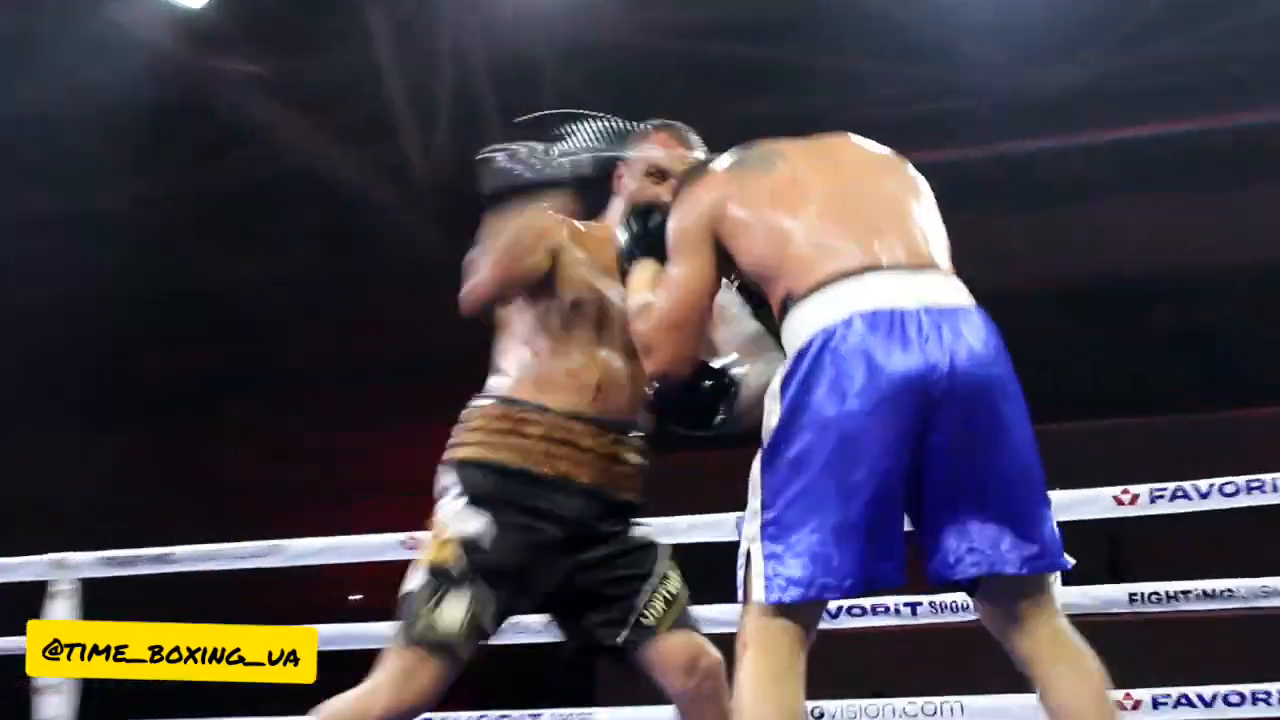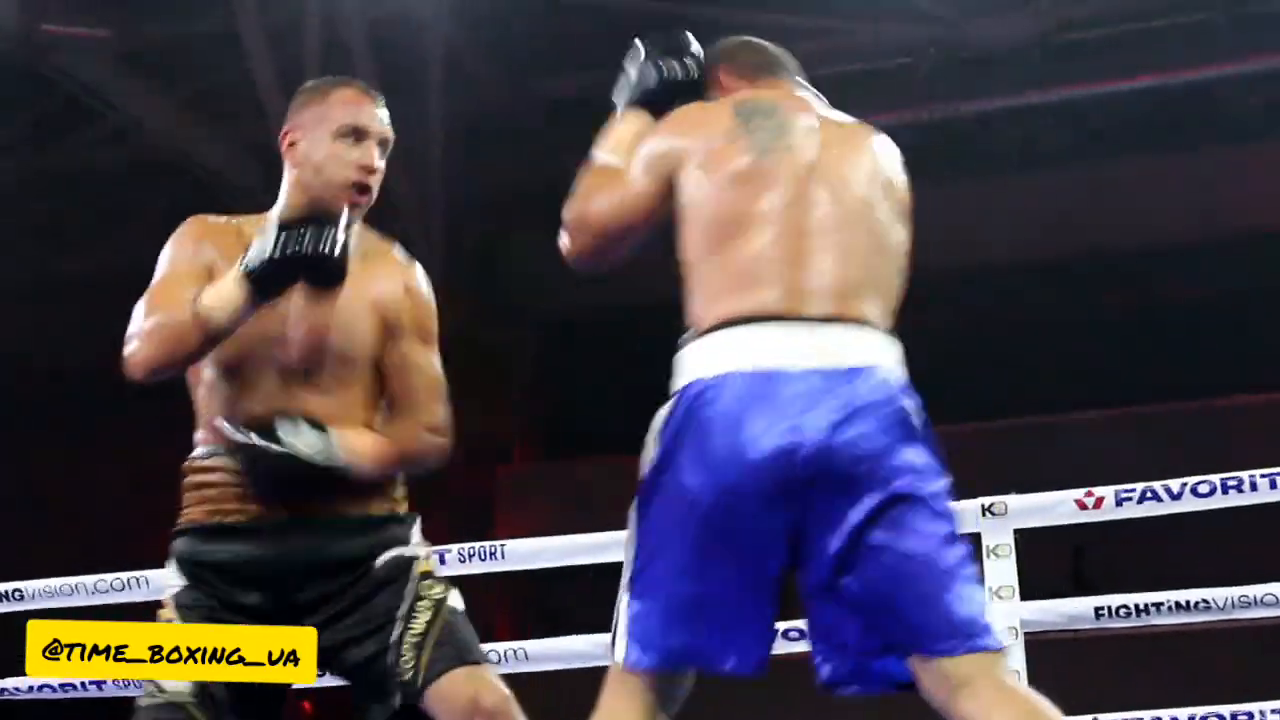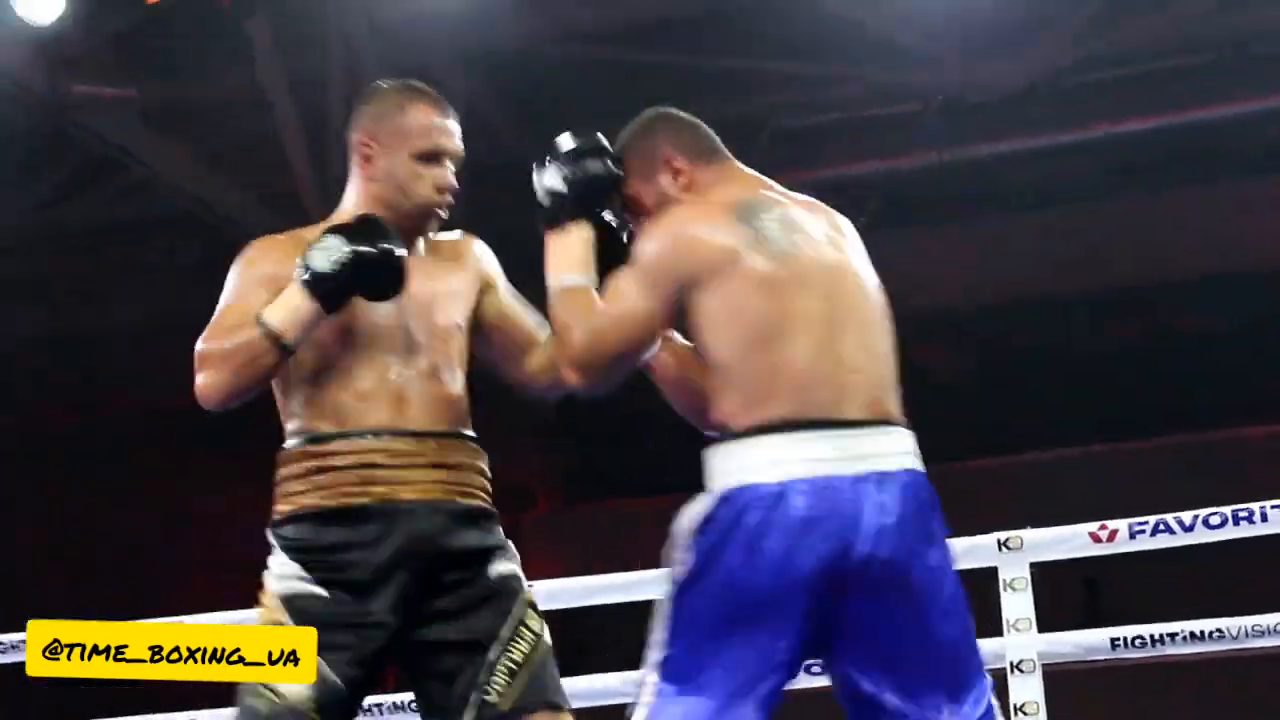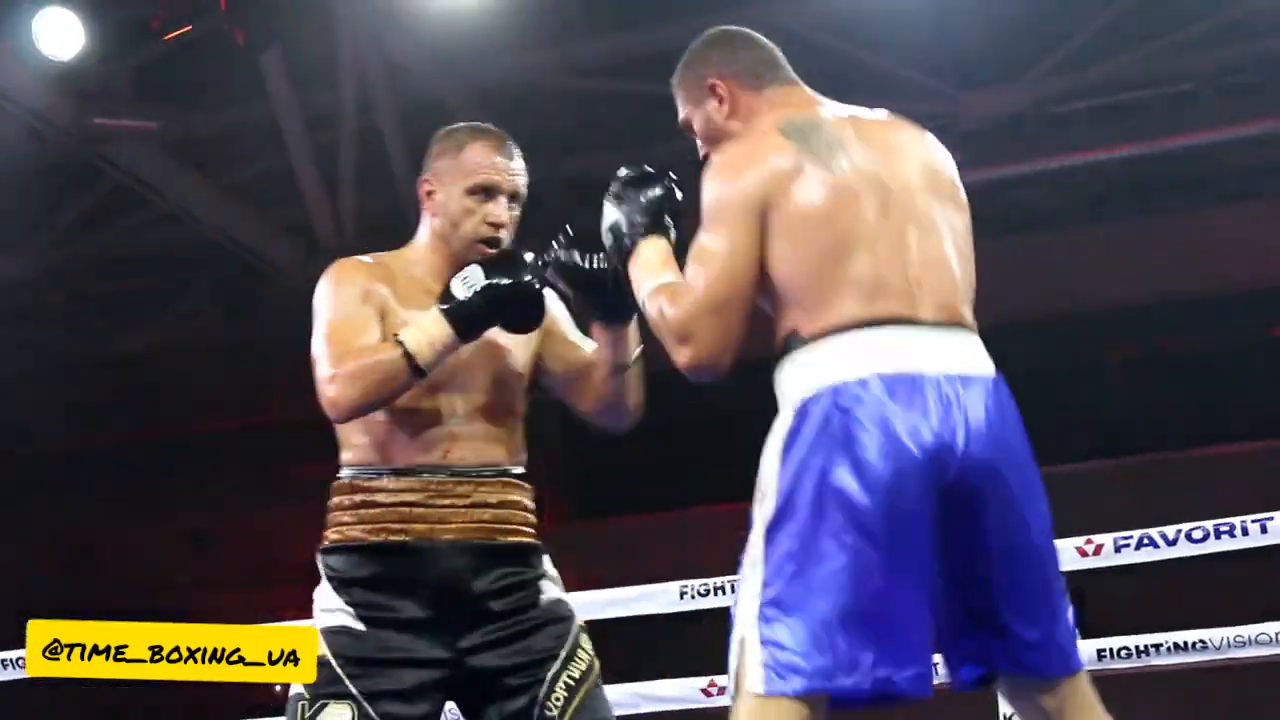
dt=0.5s
person 1, frame 1
left shoulder: (707, 191)
right shoulder: (875, 157)
left elbow: (666, 357)
left wrist: (643, 262)
left hip: (849, 355)
right hip: (962, 336)
left knee: (775, 624)
right knee: (1026, 614)
person 1, frame 2
left shoulder: (692, 130)
right shoulder: (879, 156)
left elbow: (582, 243)
left wrist: (636, 113)
left hip: (728, 405)
right hip: (865, 402)
person 1, frame 3
left shoulder: (689, 232)
right shoulder: (832, 231)
left elbow: (587, 362)
left wrist: (569, 227)
left hip: (774, 508)
right hip: (890, 498)
person 1, frame 4
left shoulder: (748, 165)
right shoulder: (919, 146)
left elbow: (700, 347)
left wrist: (643, 242)
left hip: (854, 418)
right hip: (976, 410)
person 2, frame 1
right shoulder: (556, 242)
right elbow: (480, 291)
left wrist: (712, 391)
right wrist: (543, 192)
left hip: (602, 512)
right hip: (504, 487)
left knee: (699, 669)
person 2, frame 2
left shoulder: (396, 278)
right shoulder: (206, 242)
left elbow: (425, 430)
right elbow: (144, 352)
left wrist: (329, 448)
right wrist: (254, 274)
left hip: (367, 545)
right hip: (229, 548)
person 2, frame 3
left shoulder: (464, 261)
right shoulder: (276, 260)
left elbow: (545, 370)
right elbow: (214, 384)
right wrist: (315, 293)
left hip: (459, 539)
right hip: (328, 541)
person 2, frame 4
left shoulder: (530, 299)
right shoulder: (359, 281)
left elbow: (615, 408)
right elbow: (342, 392)
left wrist: (617, 313)
right wrist: (455, 312)
left hip: (505, 568)
right hip: (379, 575)
